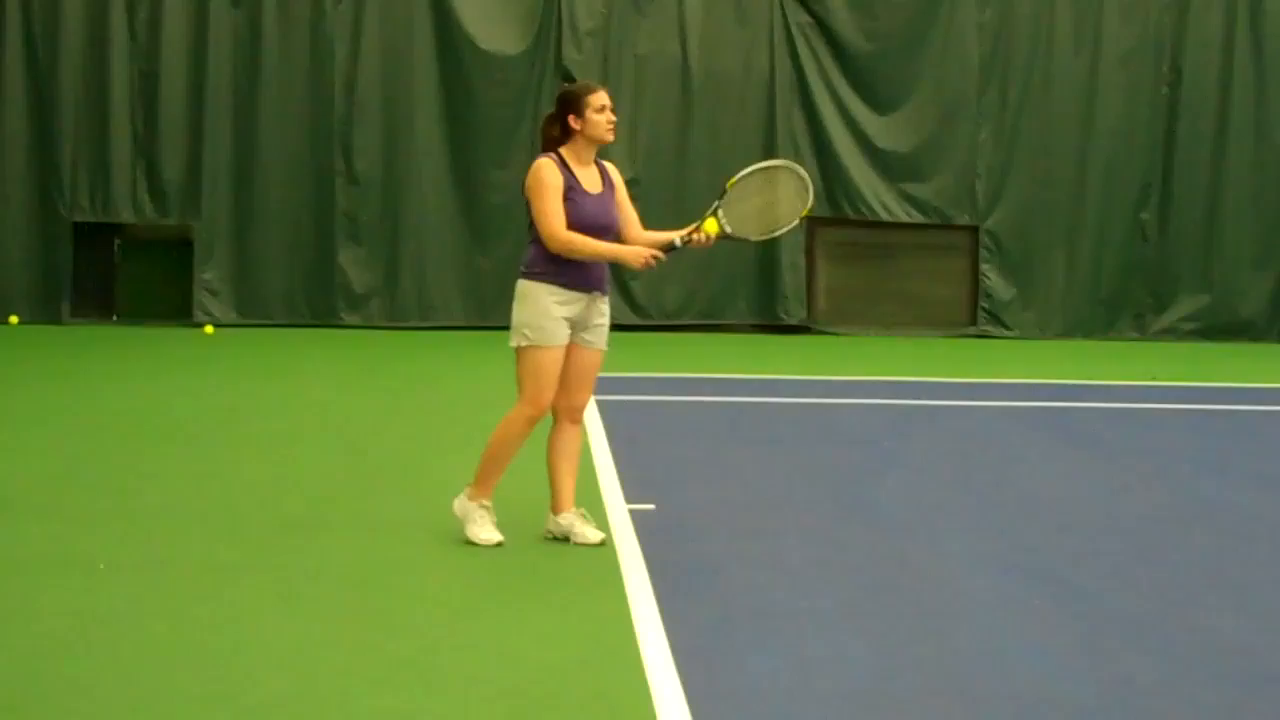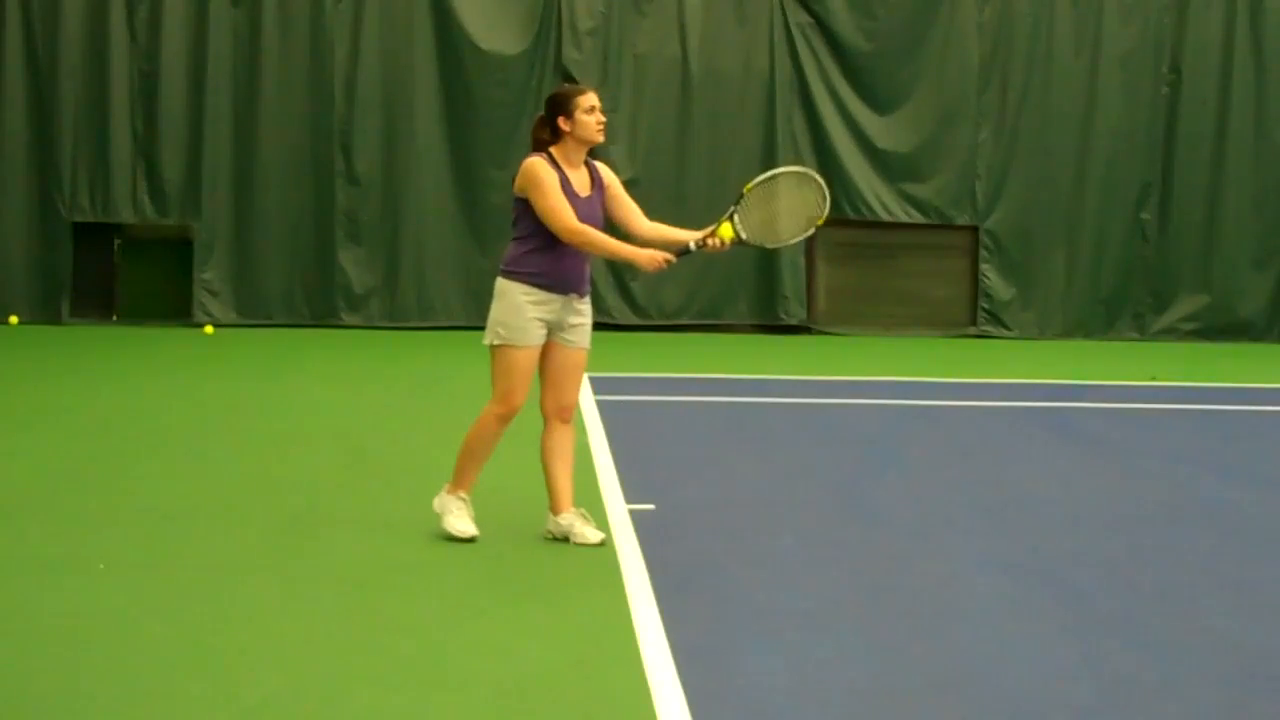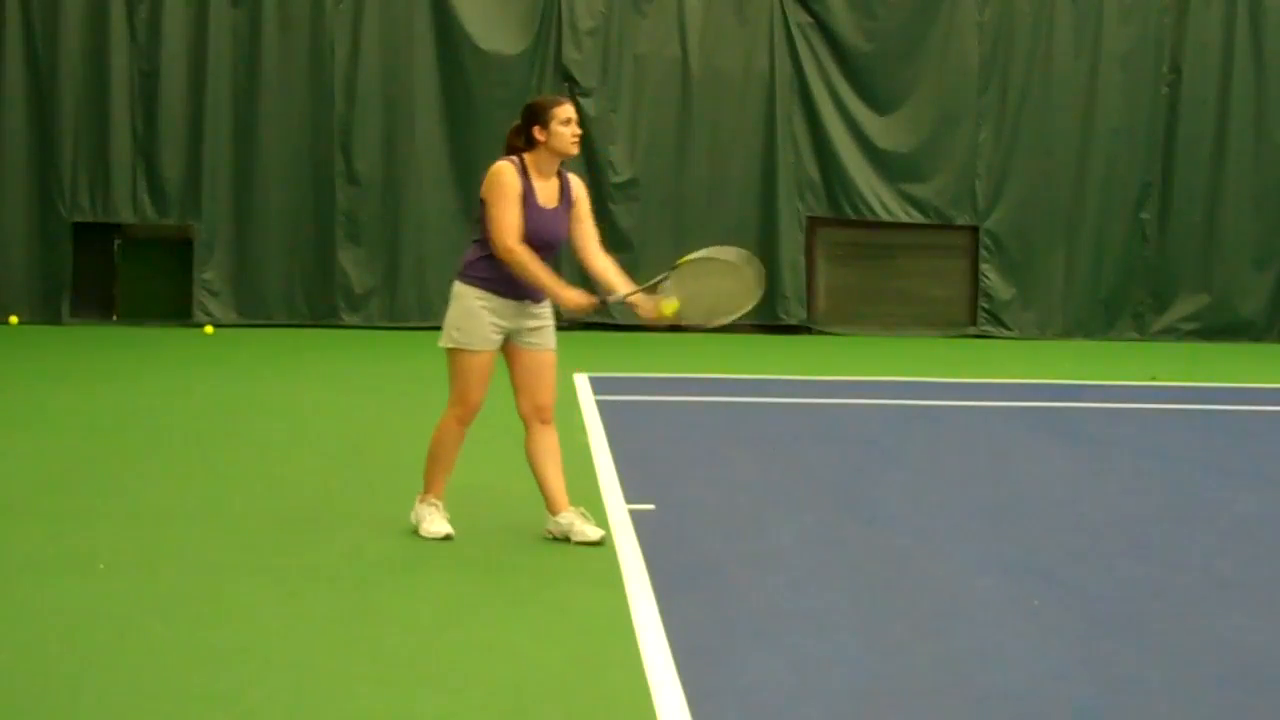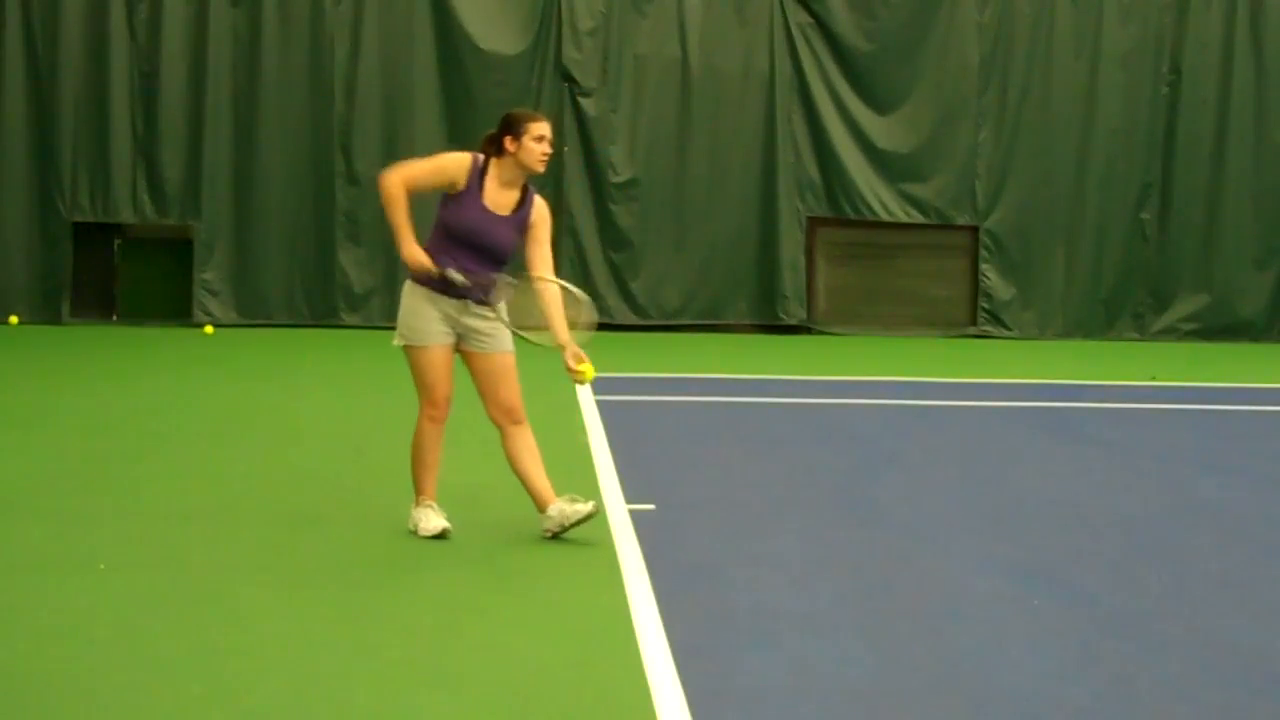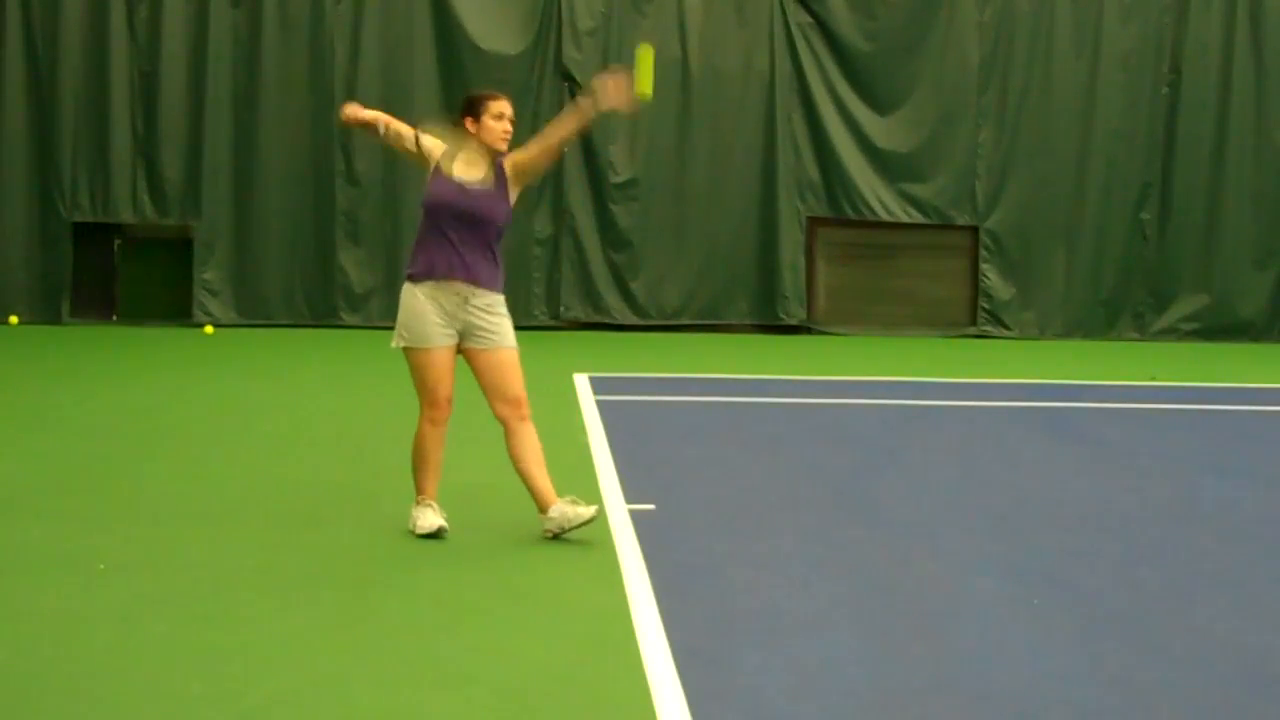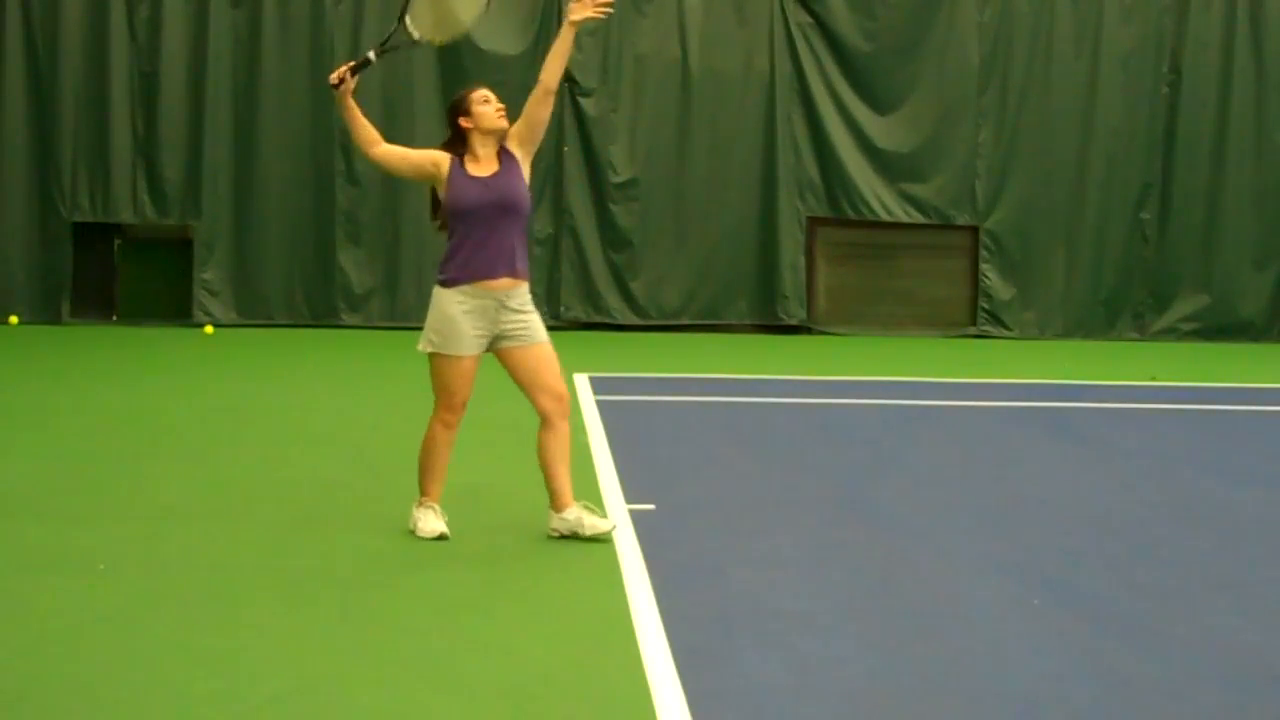
dt=0.3s
person 1, frame 1
left shoulder: (609, 173)
right shoulder: (546, 169)
left elbow: (635, 235)
right elbow: (556, 238)
left wrist: (685, 234)
right wrist: (620, 254)
left hip: (593, 302)
right hip: (546, 297)
left knee: (572, 411)
right knee: (534, 407)
left ankle: (562, 513)
right ankle: (475, 501)
person 1, frame 2
left shoulder: (600, 174)
right shoulder: (536, 167)
left elbow: (641, 226)
right elbow: (570, 231)
left wrist: (698, 237)
right wrist: (634, 256)
left hip: (574, 302)
right hip: (525, 297)
left knee: (562, 412)
right knee: (506, 406)
left ankle: (562, 514)
right ankle: (454, 495)
person 1, frame 3
left shoulder: (574, 188)
right shoulder: (507, 173)
left elbow: (594, 254)
right elbow: (508, 245)
left wrist: (636, 297)
right wrist: (559, 291)
left hip: (533, 311)
right hip: (482, 300)
left knee: (541, 413)
right knee: (464, 409)
left ankle: (563, 514)
right ankle: (429, 503)
person 1, frame 4
left shoulder: (536, 209)
right shoulder: (464, 167)
left elbow: (543, 276)
right elbow: (392, 179)
left wrist: (563, 341)
right wrist: (406, 243)
left hip: (483, 312)
right hip: (429, 300)
left knee: (511, 413)
right knee: (435, 407)
left ankle: (551, 508)
right ankle: (425, 506)
person 1, frame 5
left shoulder: (513, 172)
right shoulder: (439, 154)
left elbow: (552, 142)
right elbow: (386, 128)
left wrist: (590, 107)
right wrist: (361, 115)
left hip: (484, 304)
right hip: (428, 298)
left knee: (514, 408)
right knee: (436, 408)
left ankle: (553, 509)
right ankle: (425, 505)
person 1, frame 6
left shoulder: (517, 153)
right shoulder: (443, 166)
left elbow: (547, 90)
right elbow: (374, 148)
right wrist: (345, 97)
left hip: (516, 305)
right hip: (460, 304)
left knee: (555, 403)
right knee: (449, 413)
left ankle: (565, 510)
right ankle: (427, 505)
